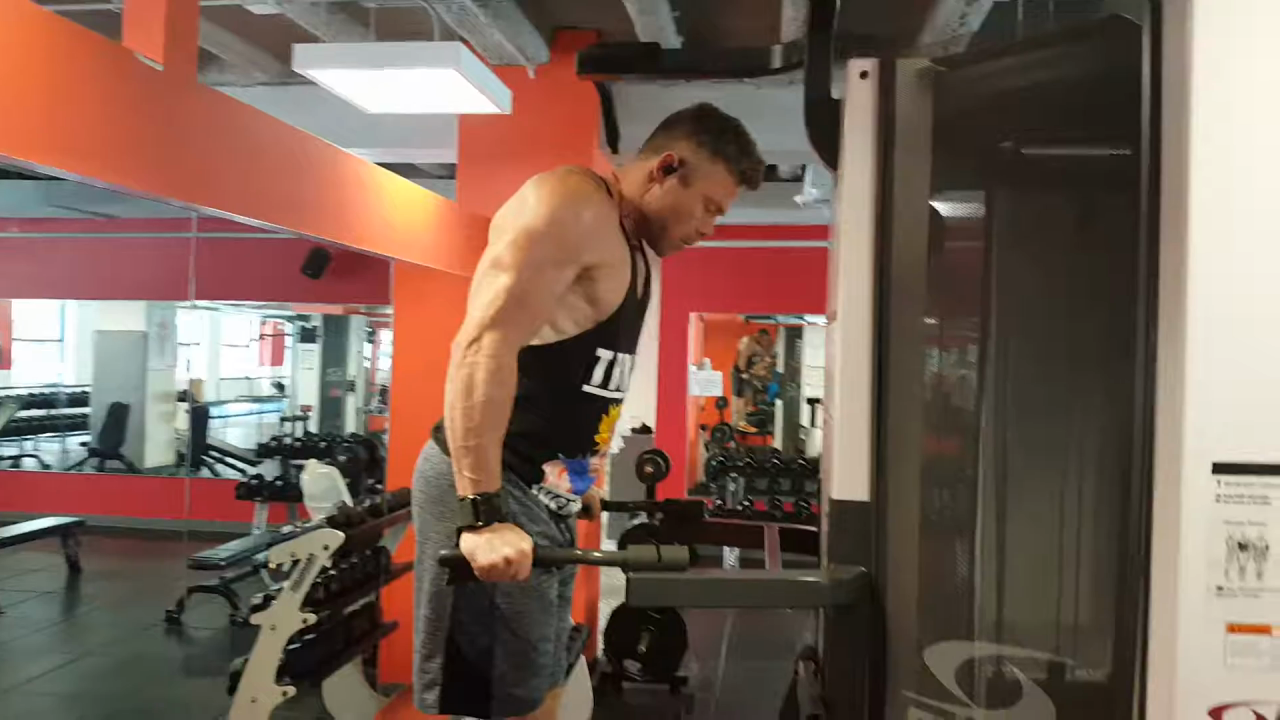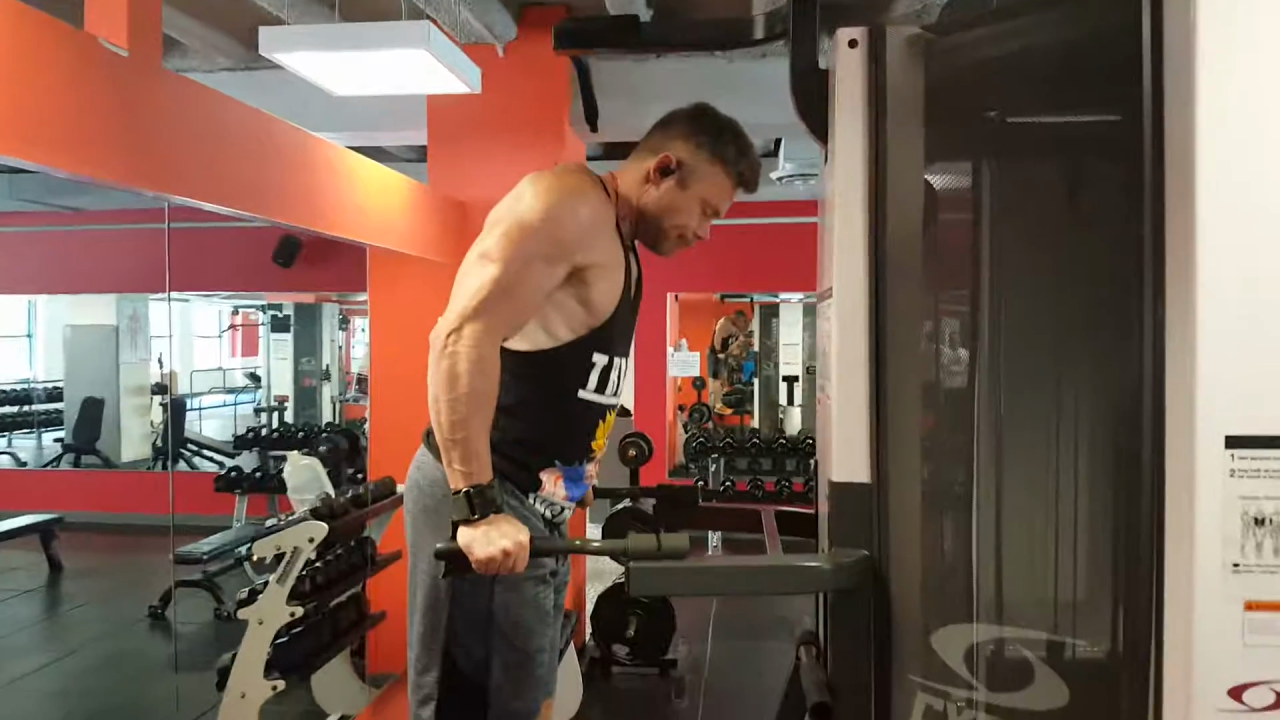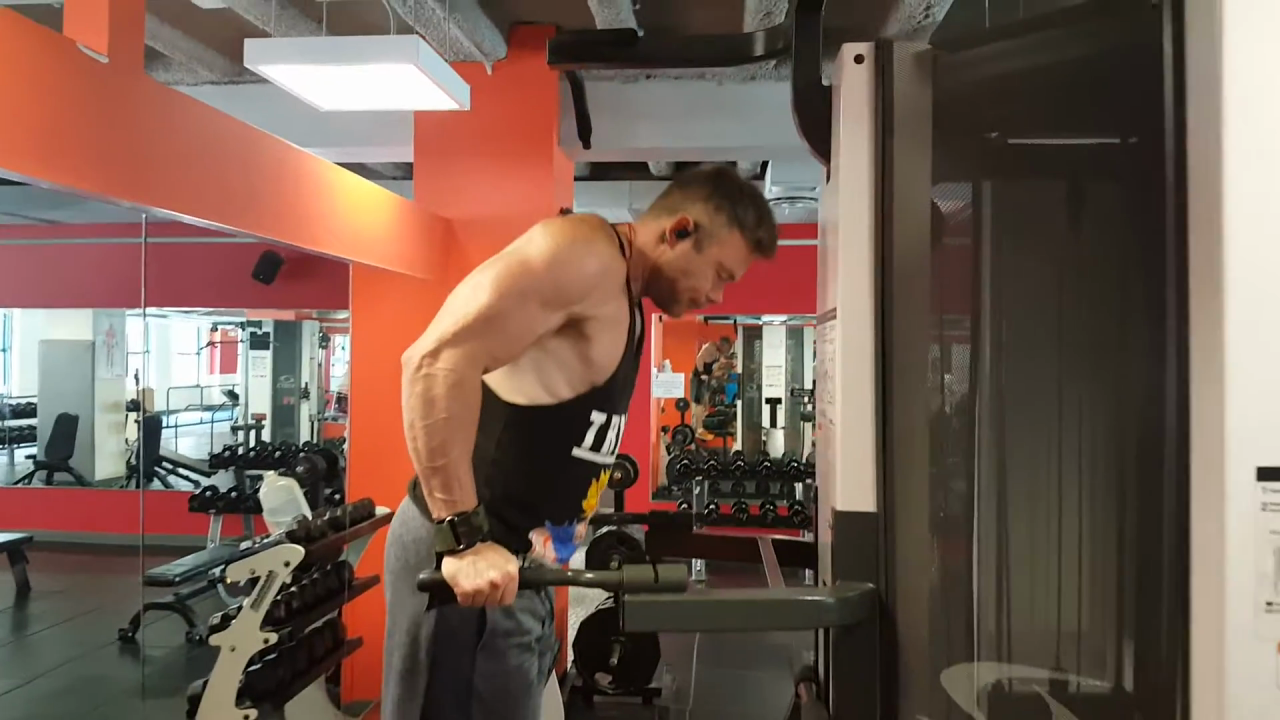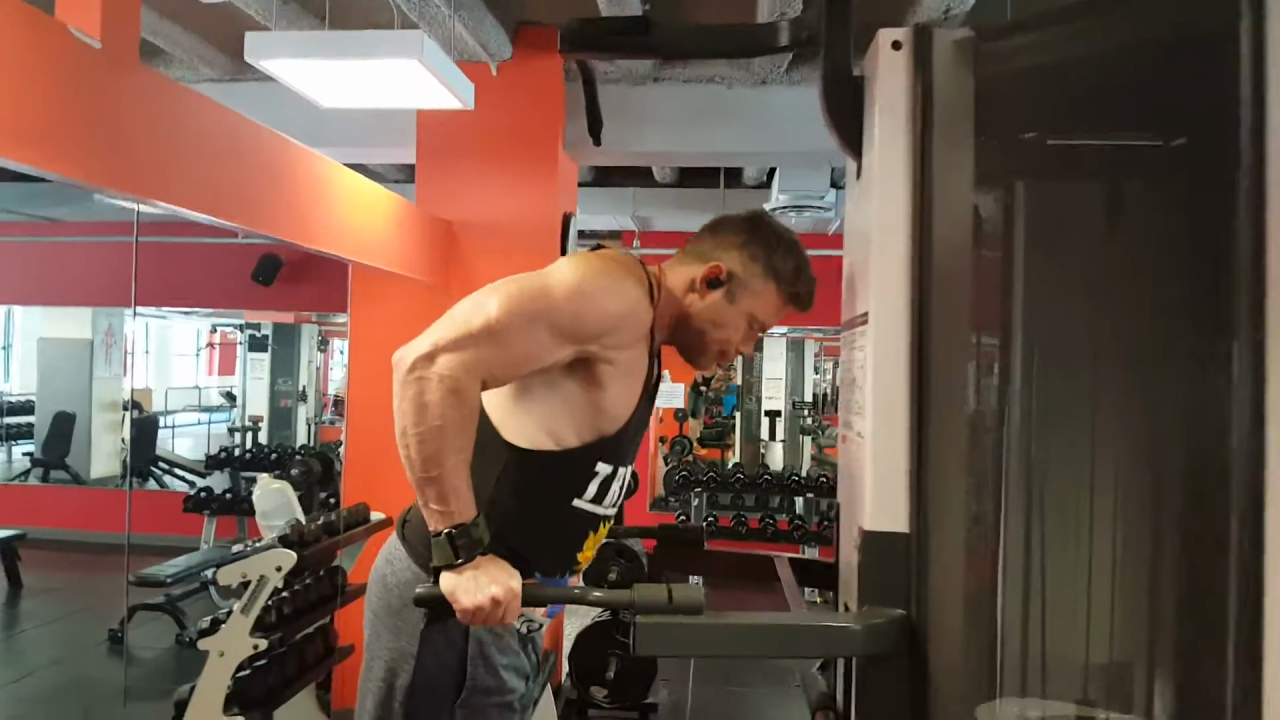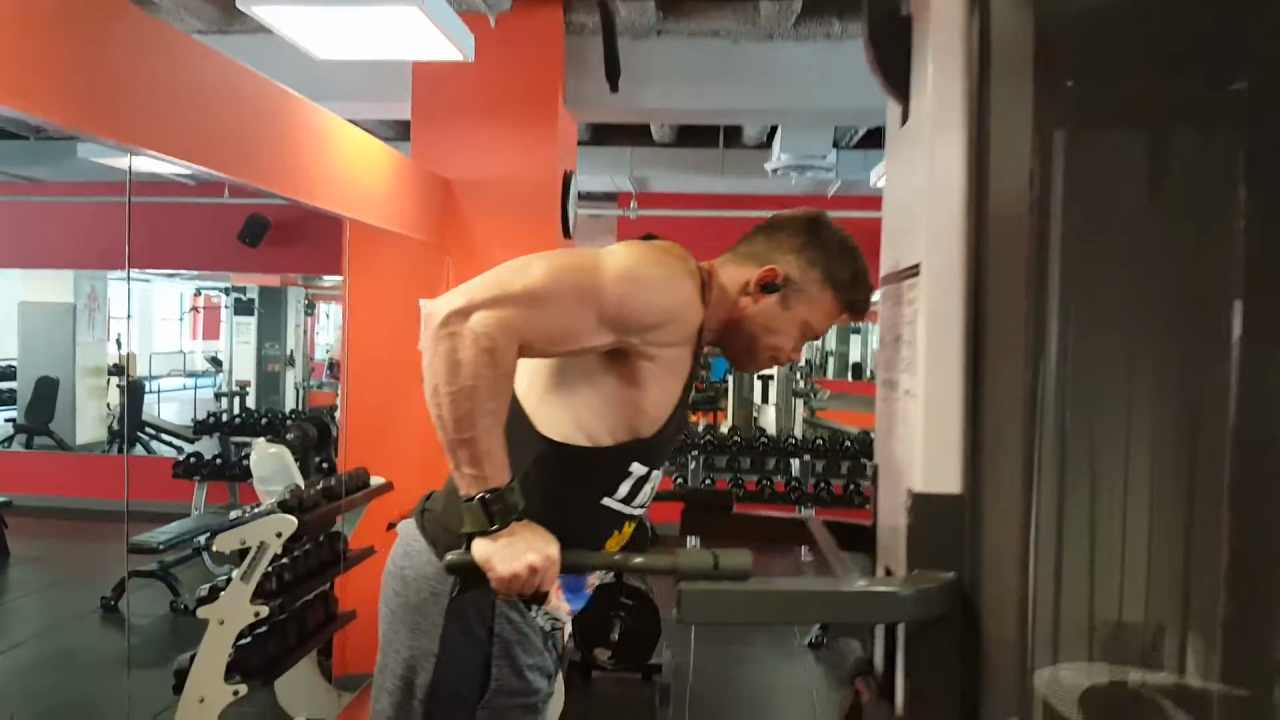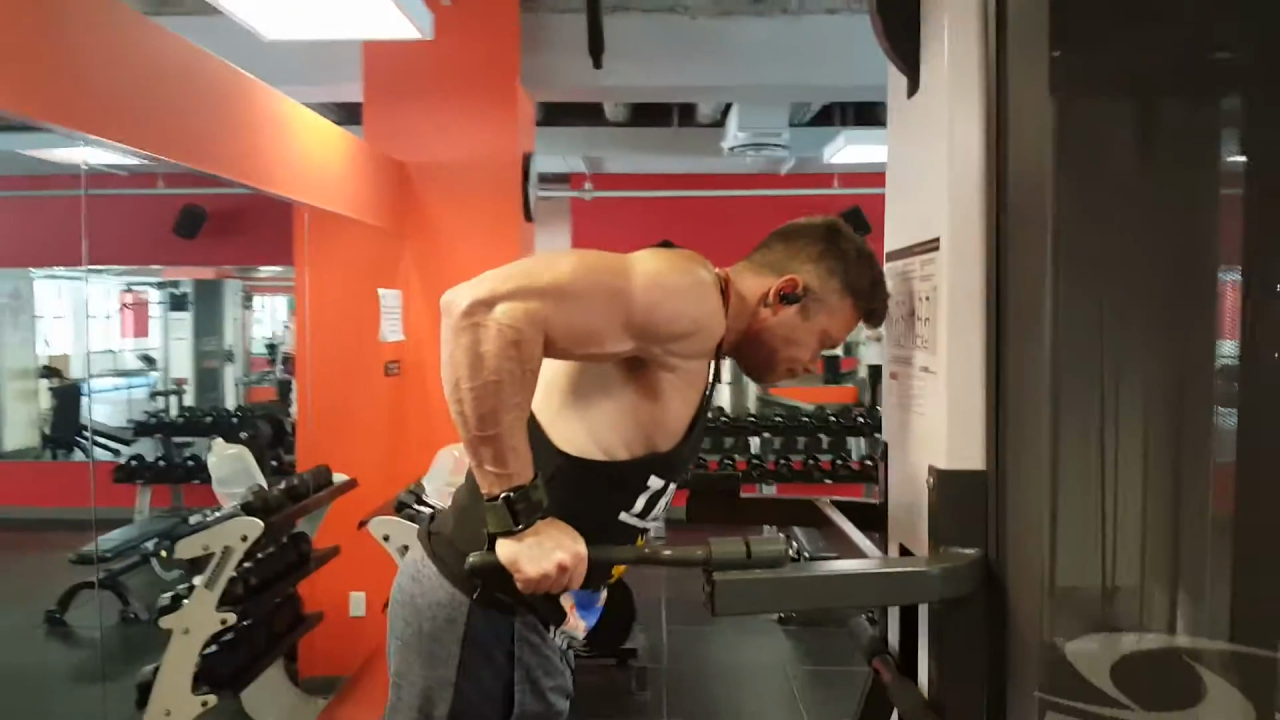
dt=0.4s
person 1, frame 1
left shoulder: (632, 251)
right shoulder: (573, 205)
right elbow: (484, 344)
right wrist: (481, 513)
left hip: (547, 499)
right hip: (494, 494)
person 1, frame 2
left shoulder: (622, 249)
right shoulder: (572, 204)
right elbow: (462, 335)
right wrist: (476, 506)
left hip: (538, 507)
right hip: (487, 500)
person 1, frame 3
left shoulder: (624, 303)
right shoulder: (585, 253)
right elbow: (438, 360)
right wrist: (462, 536)
left hip: (521, 563)
right hip: (472, 559)
person 1, frame 4
left shoulder: (641, 342)
right shoulder: (614, 292)
right elbow: (432, 364)
right wrist: (462, 552)
left hip: (510, 606)
right hip: (457, 598)
person 1, frame 5
left shoulder: (679, 330)
right shoulder: (667, 287)
right elbow: (463, 318)
right wrist: (496, 517)
left hip: (526, 595)
right hip: (476, 585)
person 1, frame 6
left shoulder: (691, 334)
right shoulder: (688, 297)
right elbow: (484, 310)
right wrist: (520, 517)
left hip: (526, 609)
right hip: (482, 609)
